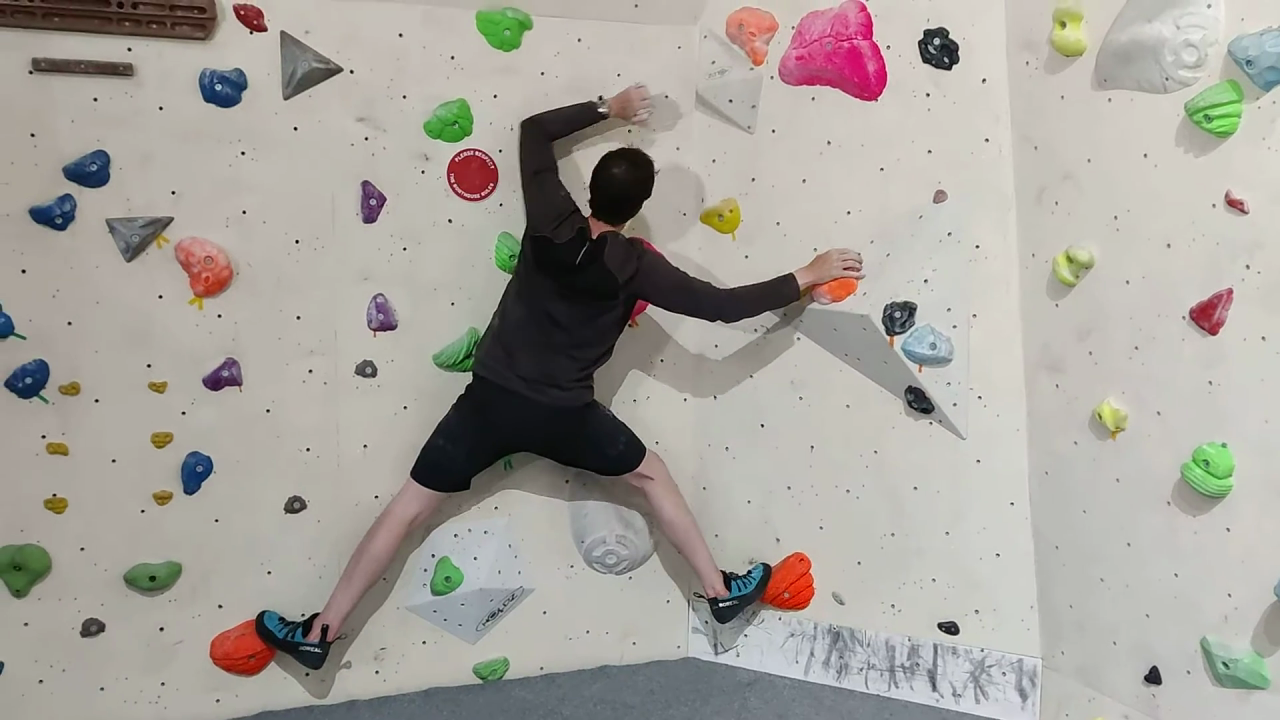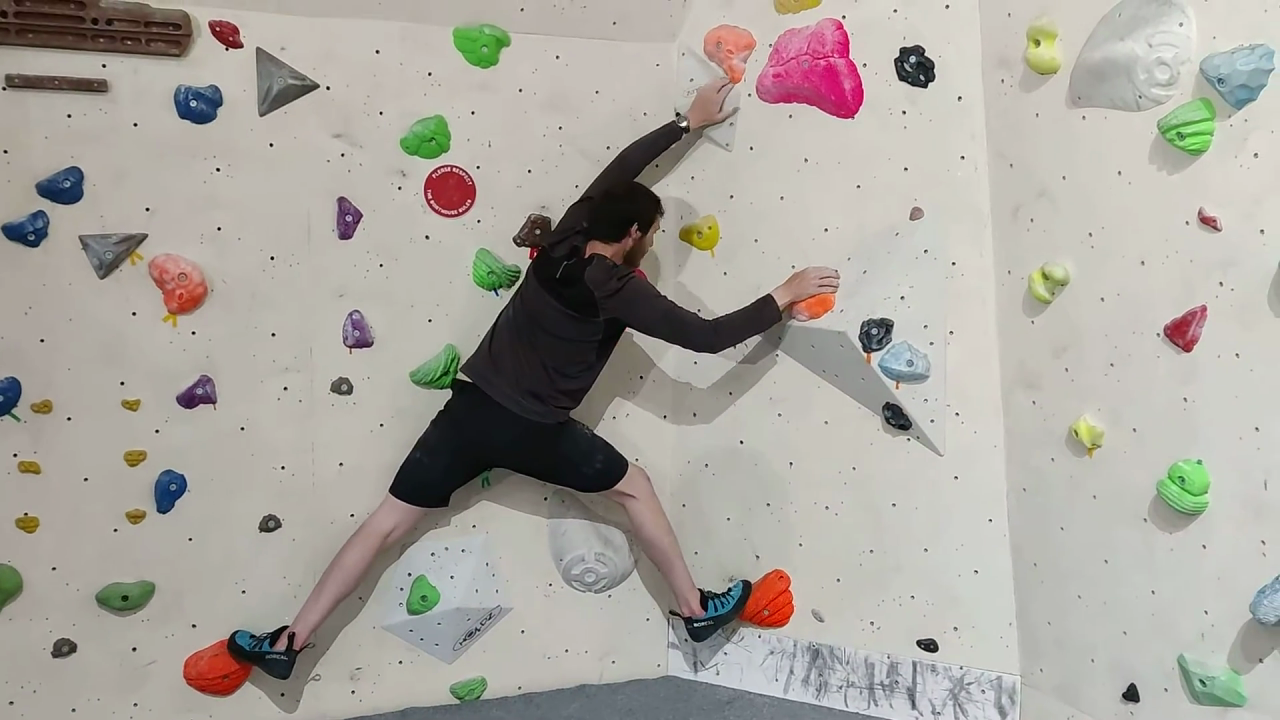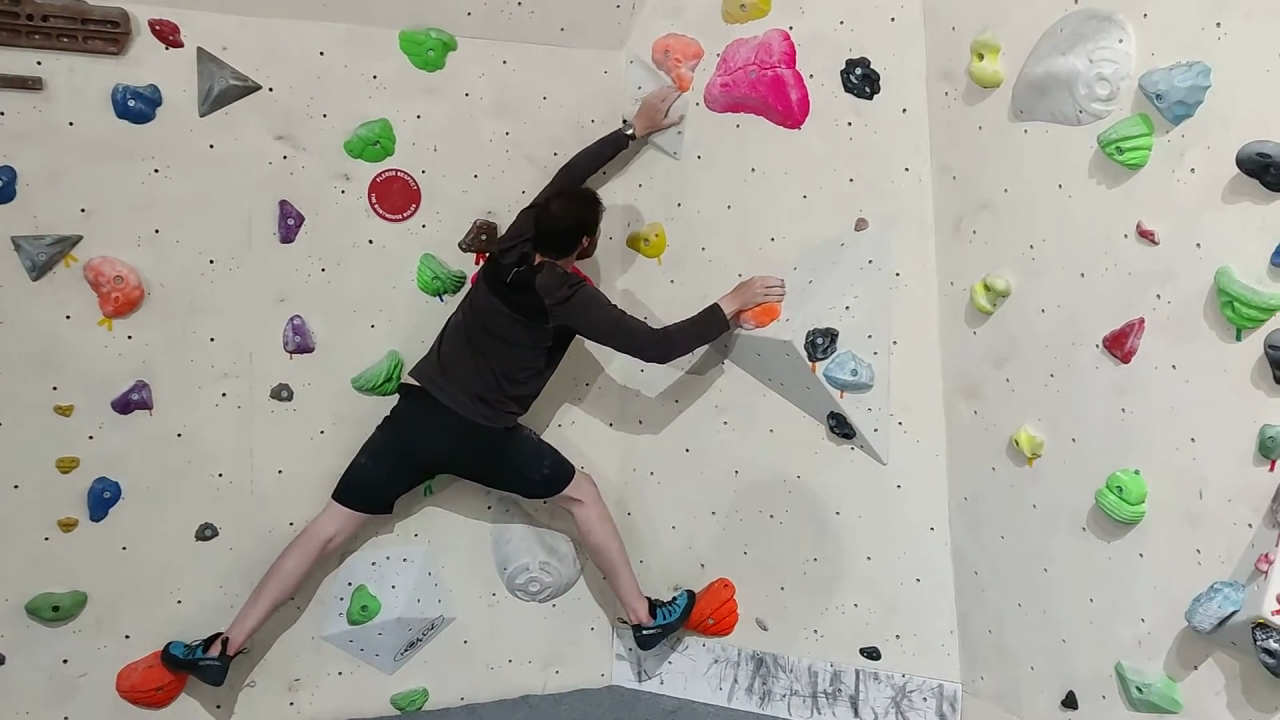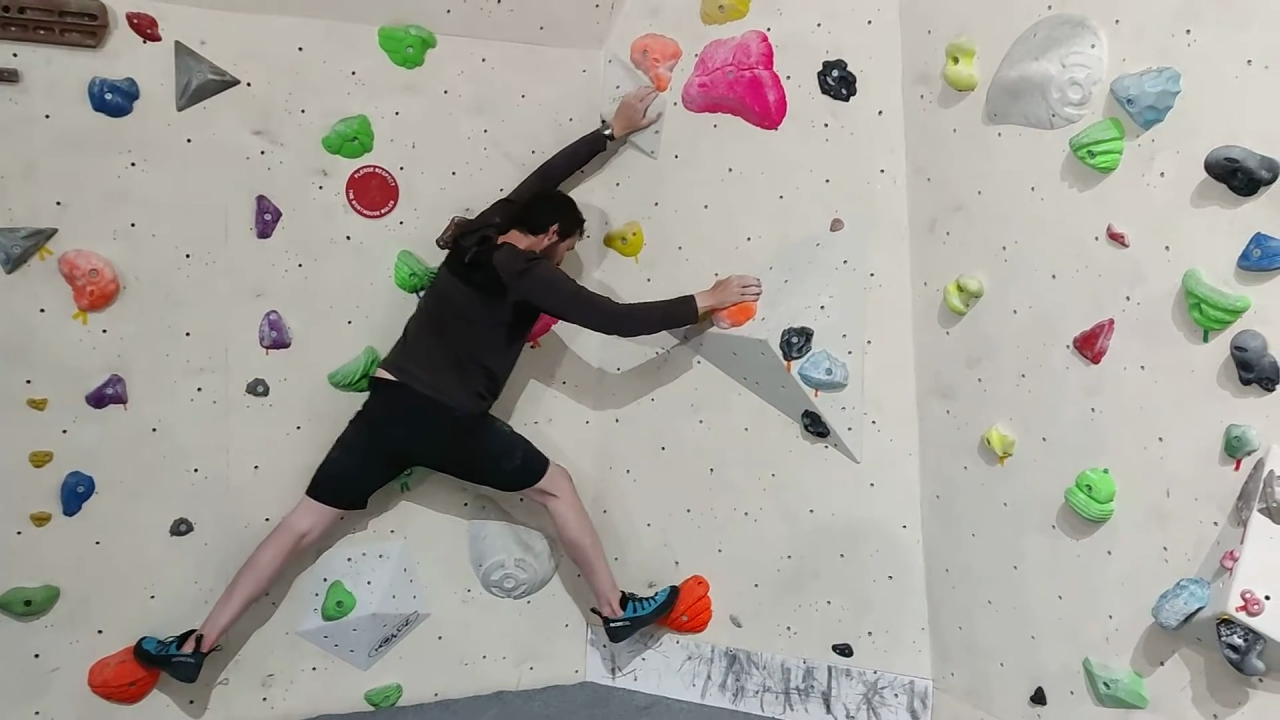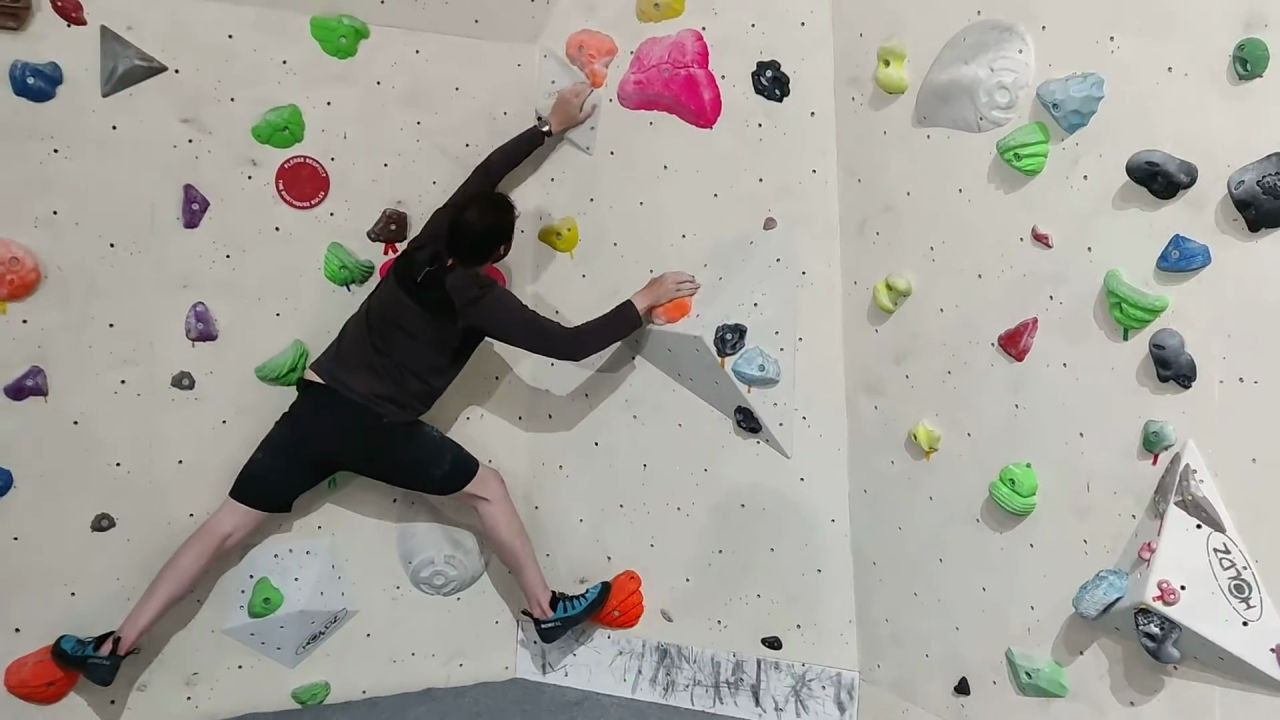
dt=1s
person 1, frame 1
left shoulder: (550, 218)
right shoulder: (633, 265)
left elbow: (531, 131)
right elbow: (722, 305)
left wrist: (605, 108)
right wrist: (806, 276)
left hip: (492, 400)
right hip: (564, 415)
left knee: (408, 506)
right knee: (652, 474)
left ankle: (319, 631)
right ankle: (719, 590)
person 1, frame 2
left shoulder: (566, 237)
right shoulder: (619, 289)
left elbow: (621, 167)
right elbow: (708, 337)
left wrist: (686, 123)
right wrist: (784, 297)
left hip: (470, 410)
right hip: (534, 432)
left knee: (385, 523)
right knee: (634, 487)
left ankle: (288, 642)
right ankle: (694, 609)
person 1, frame 3
left shoulder: (516, 243)
right shoulder: (569, 298)
left elbow: (567, 175)
right elbow: (659, 345)
left wrist: (632, 130)
right wrist: (731, 305)
left hip: (417, 413)
right hip: (479, 435)
left knee: (327, 530)
right knee: (582, 495)
left ankle: (224, 648)
right ankle: (642, 617)
person 1, frame 4
left shoulder: (478, 233)
right shoulder: (529, 274)
left elbow: (542, 177)
right elbow: (621, 320)
left wrist: (611, 132)
right wrist: (705, 301)
left hip: (388, 407)
right hip: (449, 424)
left knee: (300, 526)
right knee: (556, 486)
left ankle: (197, 645)
right ankle: (615, 610)
person 1, frame 5
left shoulder: (428, 243)
right shoulder: (479, 299)
left elbow: (482, 176)
right elbow: (571, 343)
left wrist: (549, 127)
right wrist: (645, 301)
left hip: (315, 409)
right hip: (375, 431)
left knee: (223, 528)
right knee: (487, 488)
left ankle: (113, 647)
right ankle: (545, 609)
